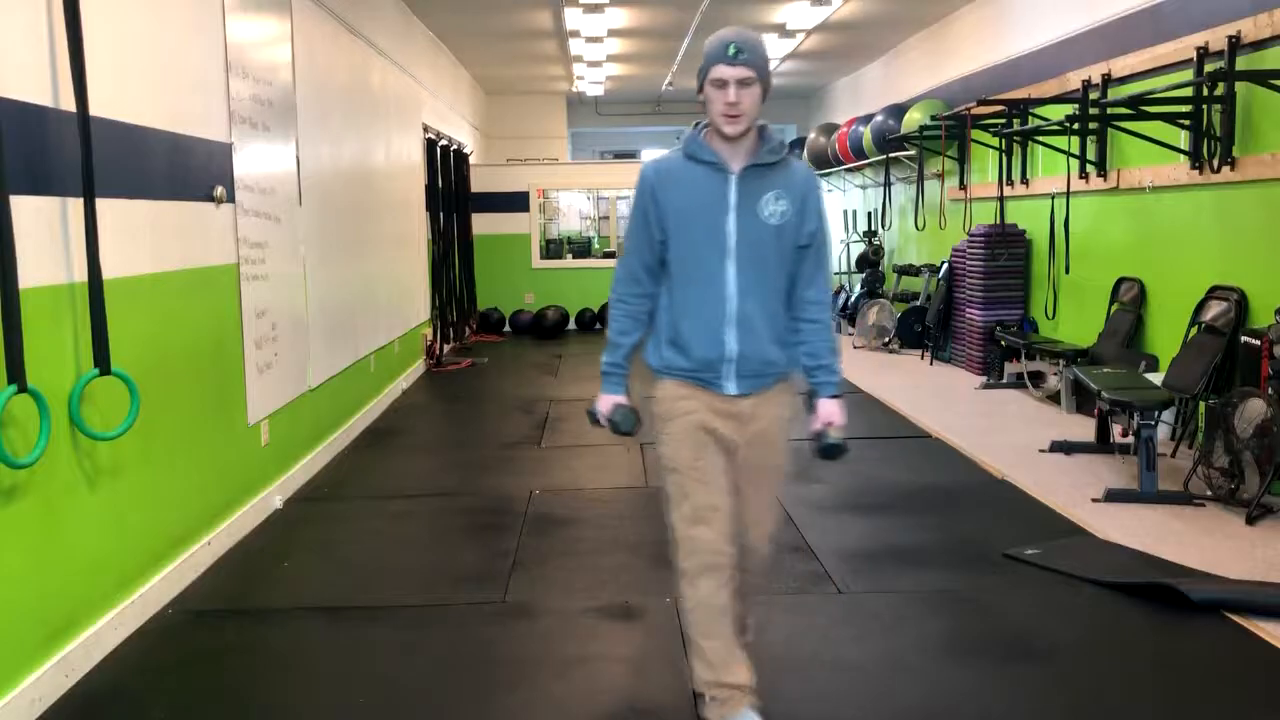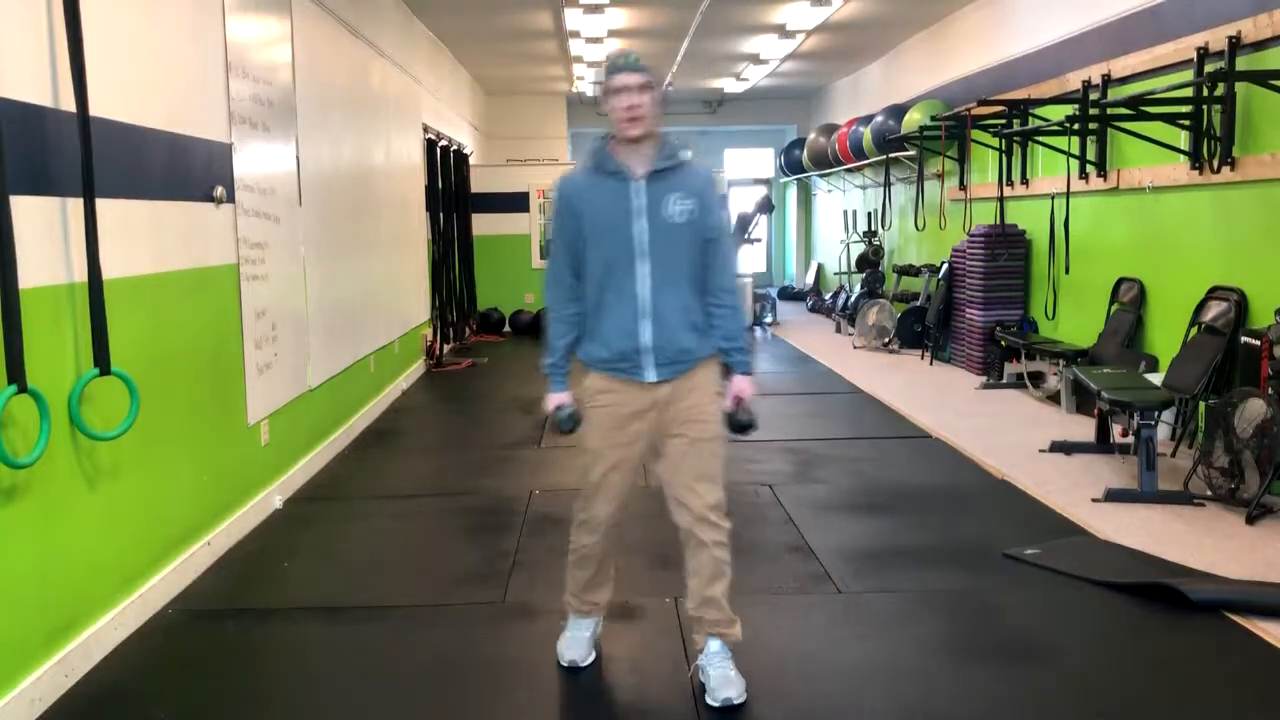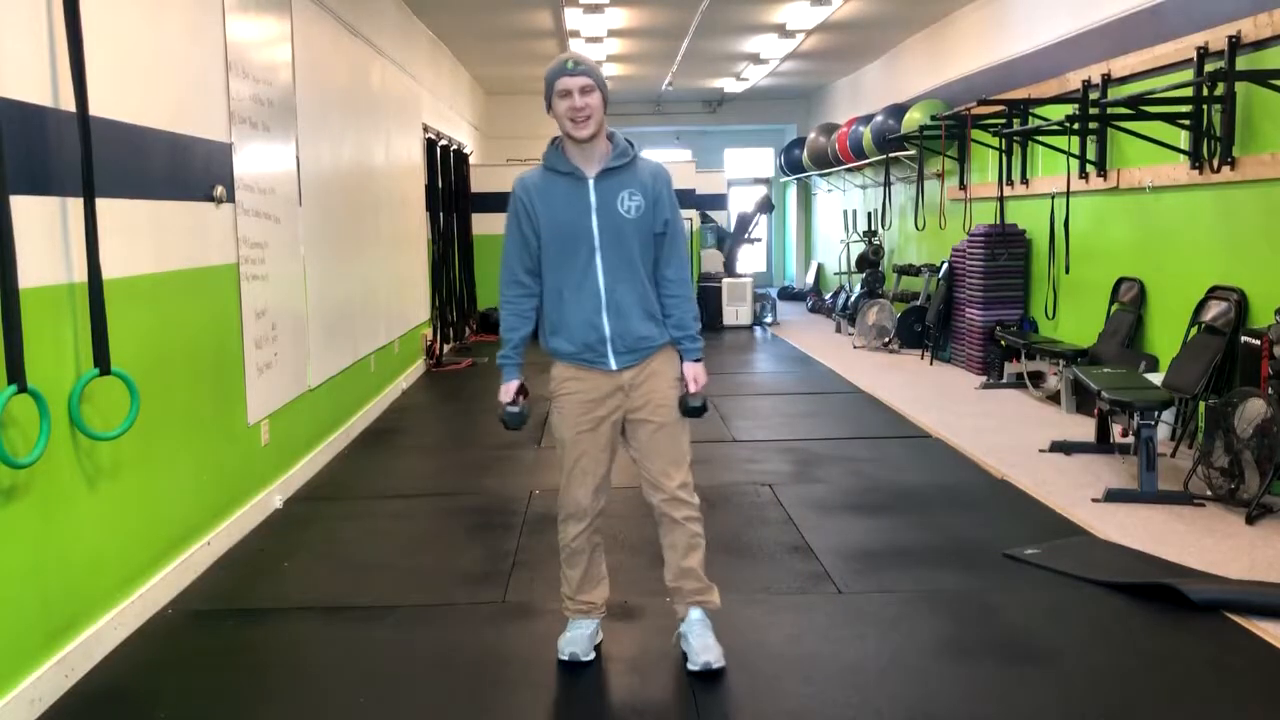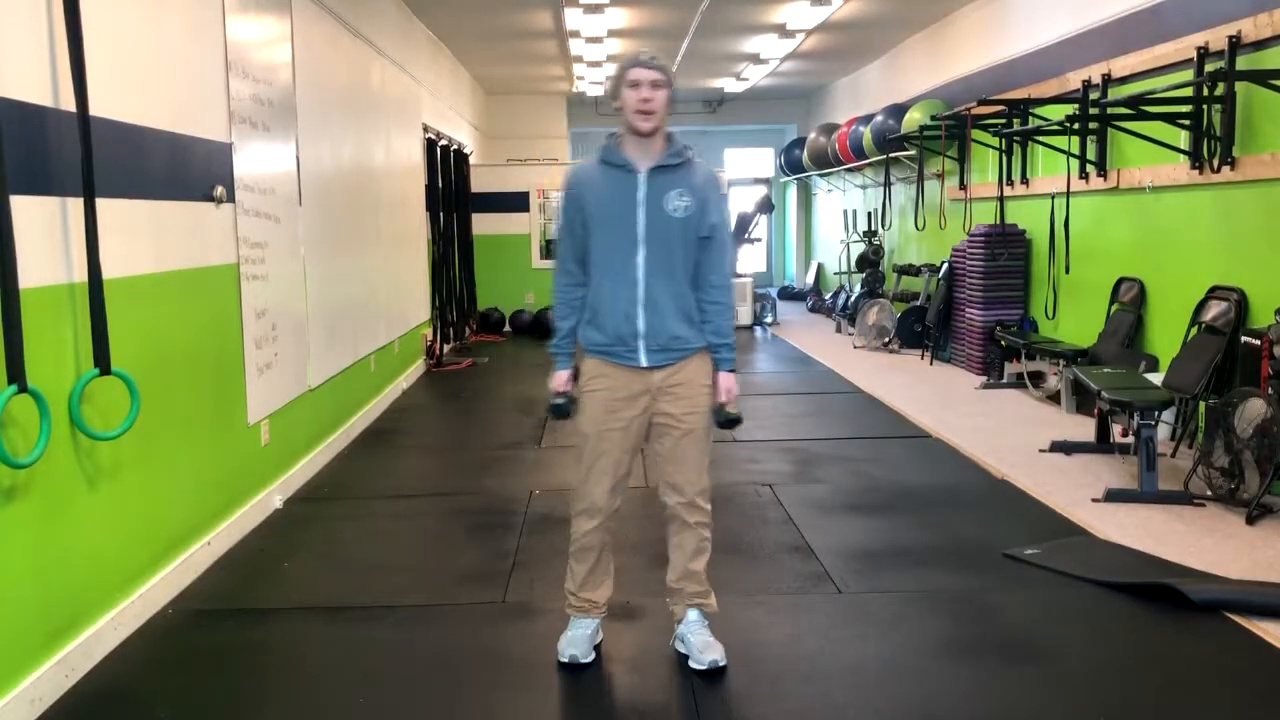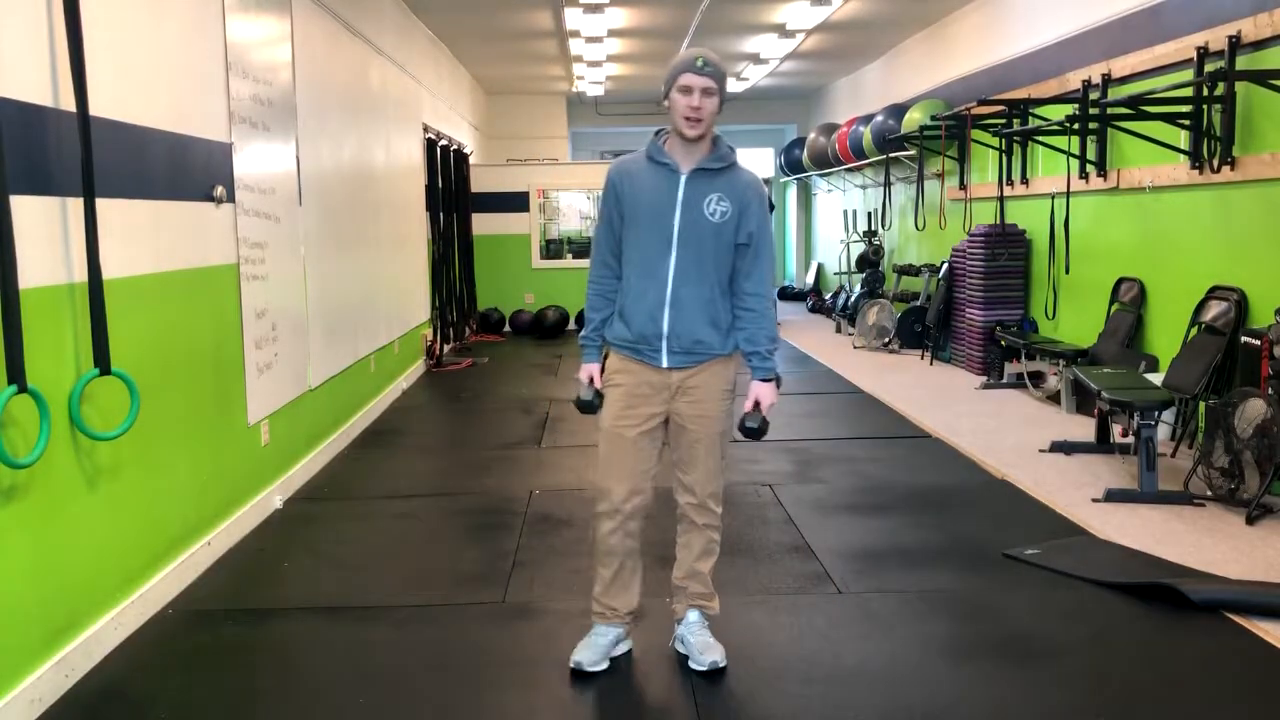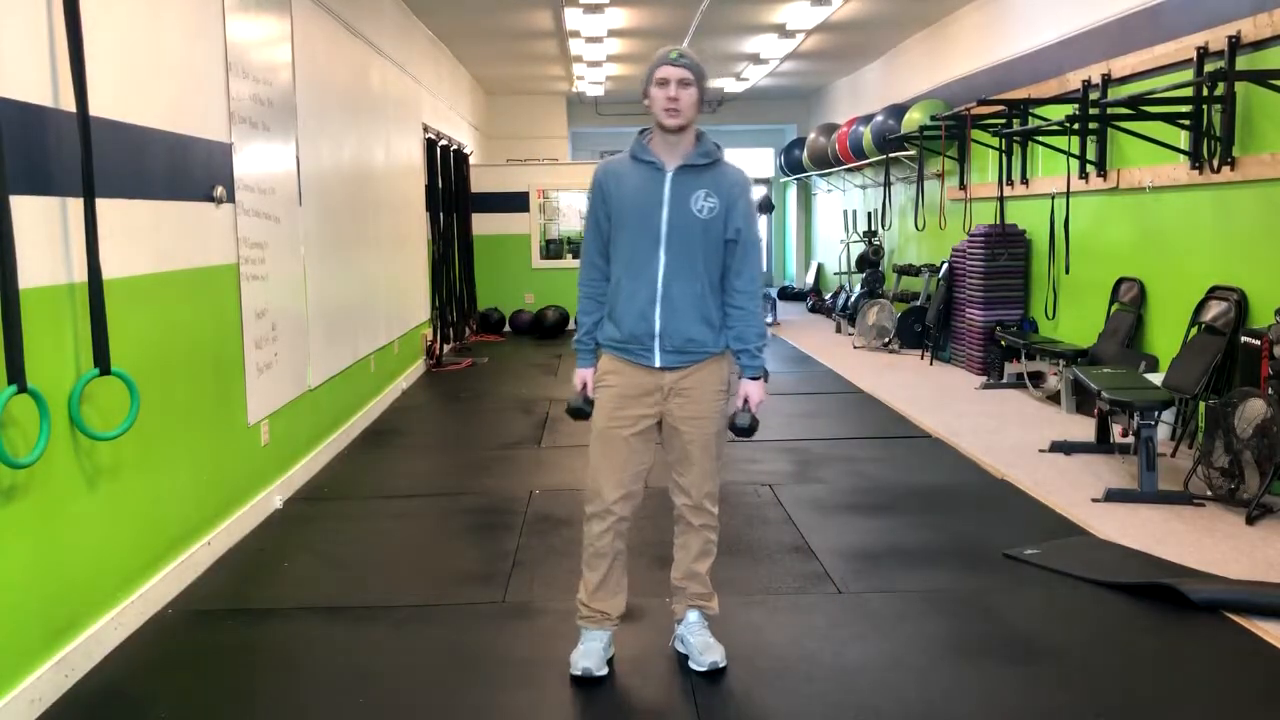
dt=0.5s
person 1, frame 1
left shoulder: (796, 183)
right shoulder: (662, 180)
left elbow: (813, 293)
right elbow: (635, 287)
left wrist: (827, 387)
right wrist: (613, 377)
left hip: (767, 394)
right hip: (685, 394)
left knee: (753, 542)
right knee: (705, 549)
left ankle: (725, 645)
person 1, frame 2
left shoulder: (697, 183)
right shoulder: (577, 189)
left elbow: (720, 282)
right elbow: (564, 291)
left wrist: (739, 364)
right wrist: (556, 378)
left hip: (692, 377)
right hip: (610, 381)
left knee: (703, 516)
right knee: (596, 514)
left ankle: (714, 644)
right ankle: (583, 615)
person 1, frame 3
left shoulder: (651, 179)
right shoulder: (532, 191)
left elbow: (674, 274)
right elbow: (519, 285)
left wrist: (691, 352)
right wrist: (510, 366)
left hip: (653, 364)
right hip: (576, 373)
left knee: (675, 495)
right knee: (579, 505)
left ankle: (694, 615)
right ankle: (583, 616)
person 1, frame 4
left shoulder: (700, 182)
right shoulder: (584, 182)
left elbow: (716, 281)
right elbow: (570, 277)
left wrist: (725, 360)
right wrist: (561, 358)
left hip: (686, 366)
right hip: (607, 367)
left knee: (688, 501)
right knee: (594, 501)
left ankle: (691, 616)
right ankle: (585, 614)
person 1, frame 5
left shoulder: (743, 188)
right shoulder: (625, 177)
left elbow: (755, 287)
right elbow: (604, 271)
left wrist: (763, 370)
right wrist: (590, 350)
left hip: (707, 369)
right hip: (630, 365)
left knee: (701, 503)
right knee: (618, 503)
left ankle: (693, 618)
right ankle: (611, 623)
person 1, frame 6
left shoulder: (729, 183)
right shoulder: (612, 177)
left elbow: (744, 283)
right elbow: (594, 274)
left wrist: (751, 366)
right wrist: (584, 354)
left hip: (700, 368)
right hip: (621, 365)
left knee: (698, 503)
right knee: (607, 503)
left ankle: (693, 618)
right ankle: (596, 626)
